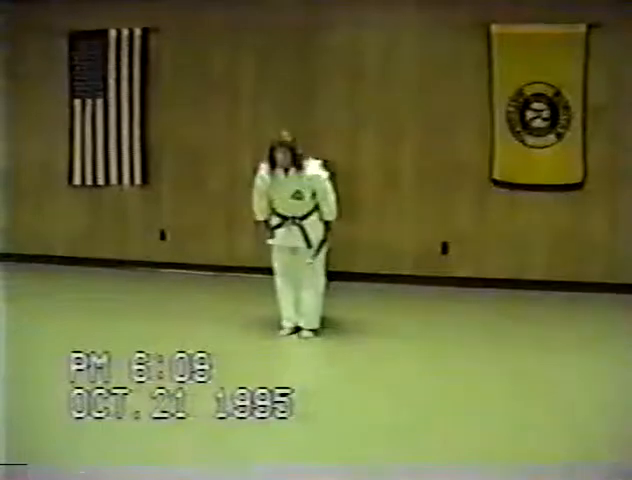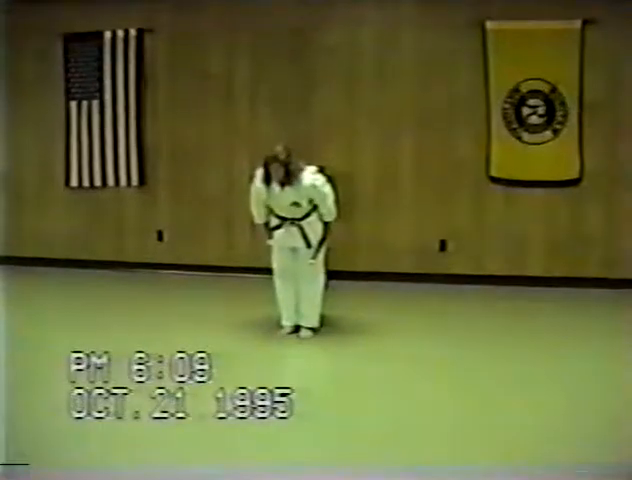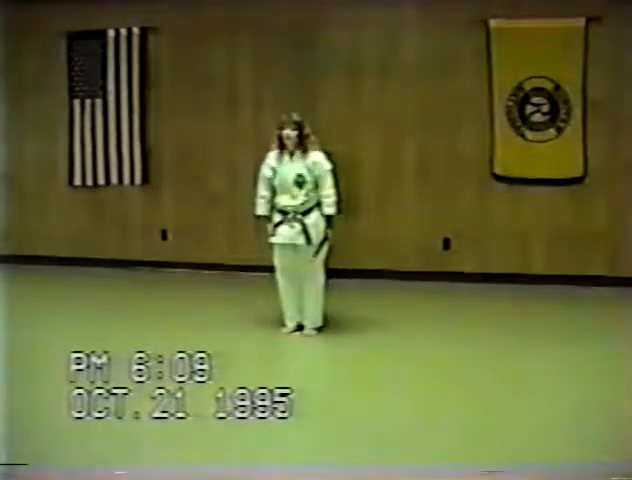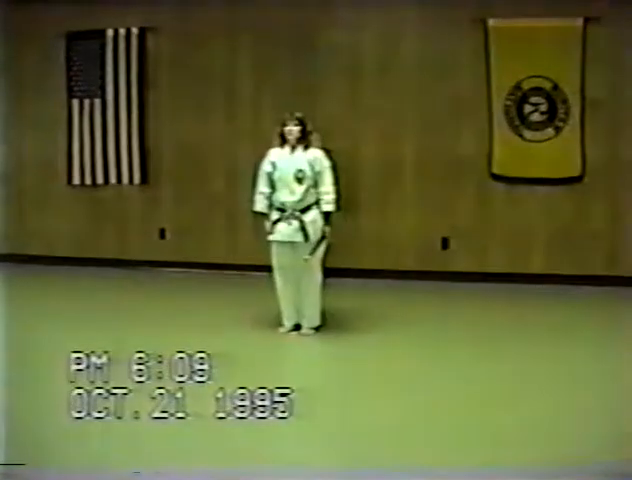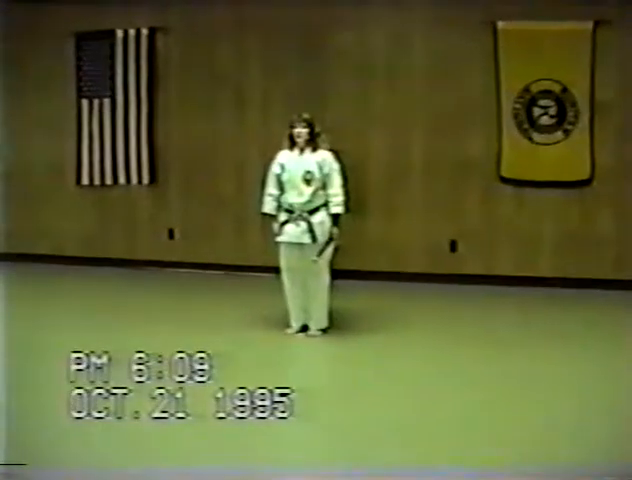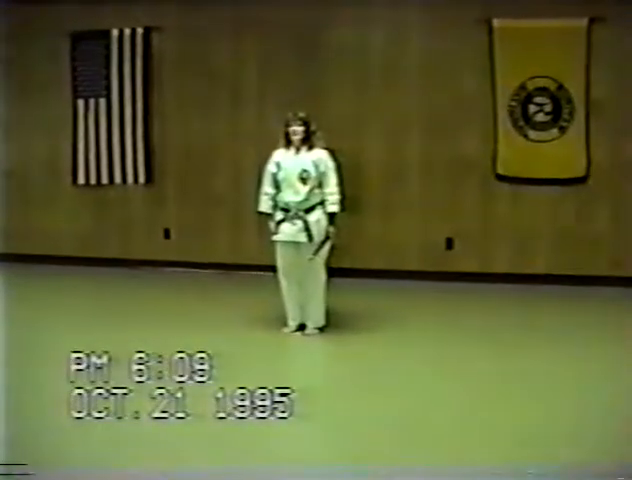
dt=0.5s
person 1, frame 1
left shoulder: (313, 171)
right shoulder: (265, 173)
left elbow: (327, 199)
right elbow: (260, 200)
left wrist: (327, 227)
right wrist: (266, 225)
left hip: (309, 225)
right hip: (282, 226)
left knee: (311, 274)
right knee: (283, 273)
left ankle: (309, 323)
right ankle: (289, 321)
person 1, frame 2
left shoulder: (309, 181)
right shoulder: (260, 183)
left elbow: (326, 201)
right elbow: (258, 206)
left wrist: (326, 226)
right wrist: (265, 226)
left hip: (309, 226)
right hip: (281, 227)
left knee: (310, 273)
right knee: (282, 273)
left ankle: (309, 322)
right ankle: (289, 321)
person 1, frame 3
left shoulder: (316, 159)
right shoulder: (272, 159)
left elbow: (327, 192)
right elbow: (264, 192)
left wrist: (328, 223)
right wrist: (268, 221)
left hip: (311, 222)
right hip: (283, 222)
left knee: (312, 272)
right knee: (285, 272)
left ankle: (313, 321)
right ankle: (292, 320)
person 1, frame 4
left shoulder: (316, 156)
right shoulder: (273, 155)
left elbow: (326, 189)
right elbow: (263, 188)
left wrist: (327, 220)
right wrist: (266, 218)
left hip: (308, 220)
right hip: (281, 220)
left knee: (309, 271)
right knee: (283, 270)
left ankle: (310, 321)
right ankle: (290, 320)
person 1, frame 5
left shoulder: (325, 158)
right shoulder: (282, 158)
left elbow: (335, 191)
right elbow: (272, 190)
left wrist: (335, 223)
right wrist: (274, 219)
left hip: (317, 222)
right hip: (289, 222)
left knee: (317, 273)
right knee: (291, 272)
left ankle: (318, 322)
right ankle: (297, 321)
person 1, frame 6
left shoulder: (320, 156)
right shoulder: (278, 157)
left elbow: (331, 190)
right elbow: (268, 189)
left wrist: (331, 221)
right wrist: (270, 218)
left hip: (313, 221)
right hip: (285, 221)
left knee: (313, 271)
right knee: (287, 271)
left ankle: (315, 321)
right ankle: (294, 320)
